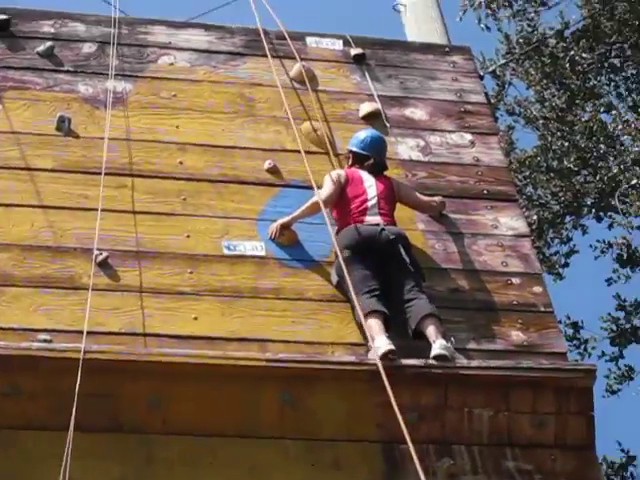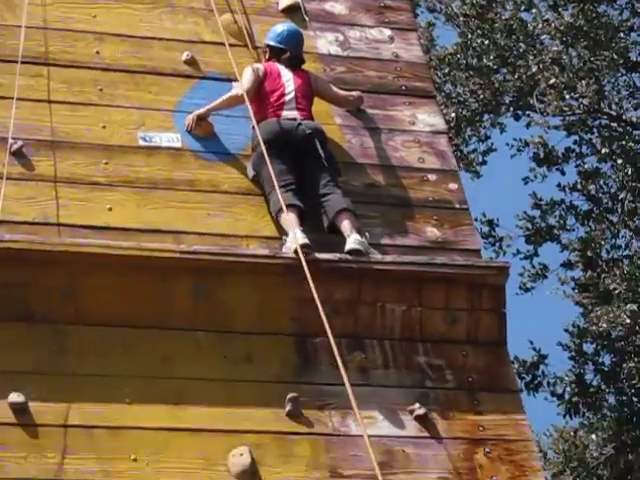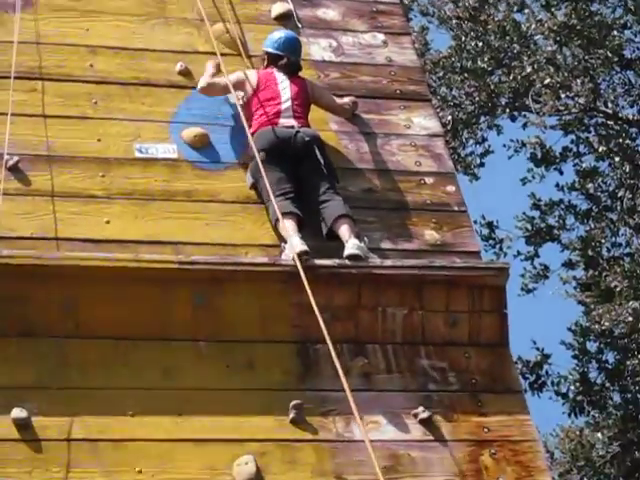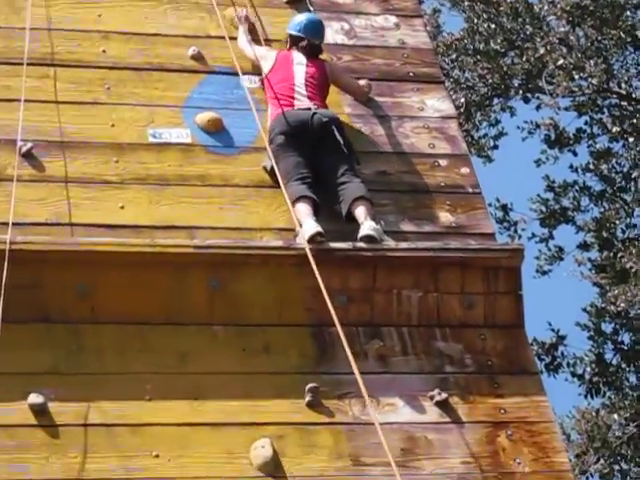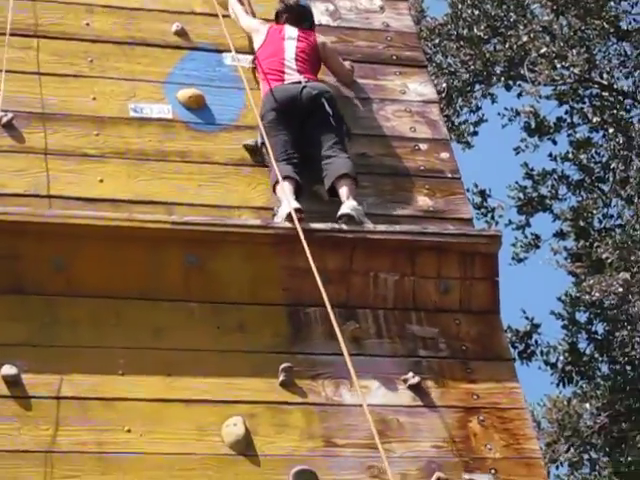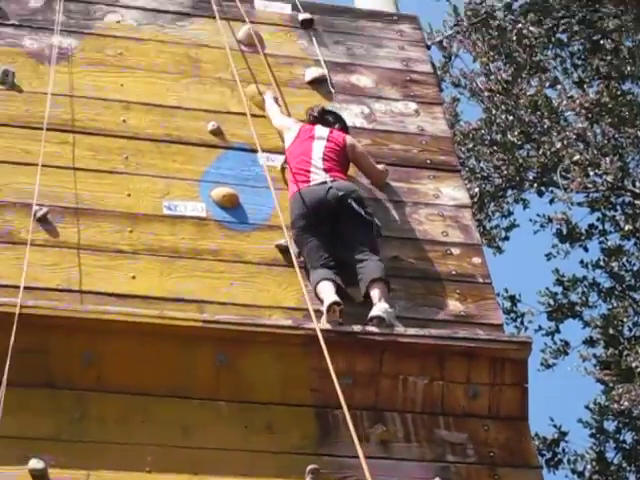
dt=0.3s
person 1, frame 1
left shoulder: (339, 175)
right shoulder: (391, 183)
left elbow: (323, 200)
right elbow: (431, 206)
left wrist: (290, 219)
right wrist: (438, 202)
left hip: (355, 237)
right hip: (393, 237)
left knee: (366, 293)
right knee: (412, 292)
left ankle: (380, 339)
right ankle: (438, 340)
person 1, frame 2
left shoulder: (258, 69)
right shoulder: (309, 77)
left elbow: (241, 94)
right elbow: (349, 100)
left wrist: (205, 111)
right wrist: (356, 96)
left hip: (273, 132)
right hip: (309, 132)
left knee: (281, 187)
right knee: (327, 187)
left ankle: (295, 233)
right ankle: (353, 235)
person 1, frame 3
left shoulder: (251, 77)
right shoulder: (306, 85)
left elbow: (205, 86)
right elbow: (345, 109)
left wrist: (211, 68)
right wrist: (349, 102)
left hip: (269, 139)
right hip: (306, 139)
left knee: (280, 195)
right knee: (326, 193)
left ankle: (294, 240)
right ankle: (352, 240)
person 1, frame 4
left shoulder: (269, 56)
right shoulder: (326, 66)
left elbow: (243, 43)
right elbow: (361, 92)
left wrist: (243, 25)
right wrist: (364, 84)
left hip: (286, 123)
right hip: (324, 120)
left knee: (296, 178)
right knee: (345, 175)
left ankle: (308, 223)
right ankle: (367, 222)
person 1, frame 5
left shoulder: (262, 30)
right shoulder: (318, 40)
right elbow: (347, 77)
right wrist: (349, 67)
left hip: (277, 97)
right hip: (315, 93)
left knee: (284, 159)
right knee: (333, 152)
left ankle: (289, 201)
right ankle: (349, 201)
person 1, frame 6
left shoulder: (293, 129)
right shoulder: (347, 139)
left elbow: (273, 111)
right elbow: (379, 179)
left wrist: (269, 97)
right wrist: (382, 169)
left hip: (305, 199)
right hip: (343, 193)
left knee: (320, 263)
right knee: (365, 253)
left ankle: (329, 297)
right ankle: (380, 303)
